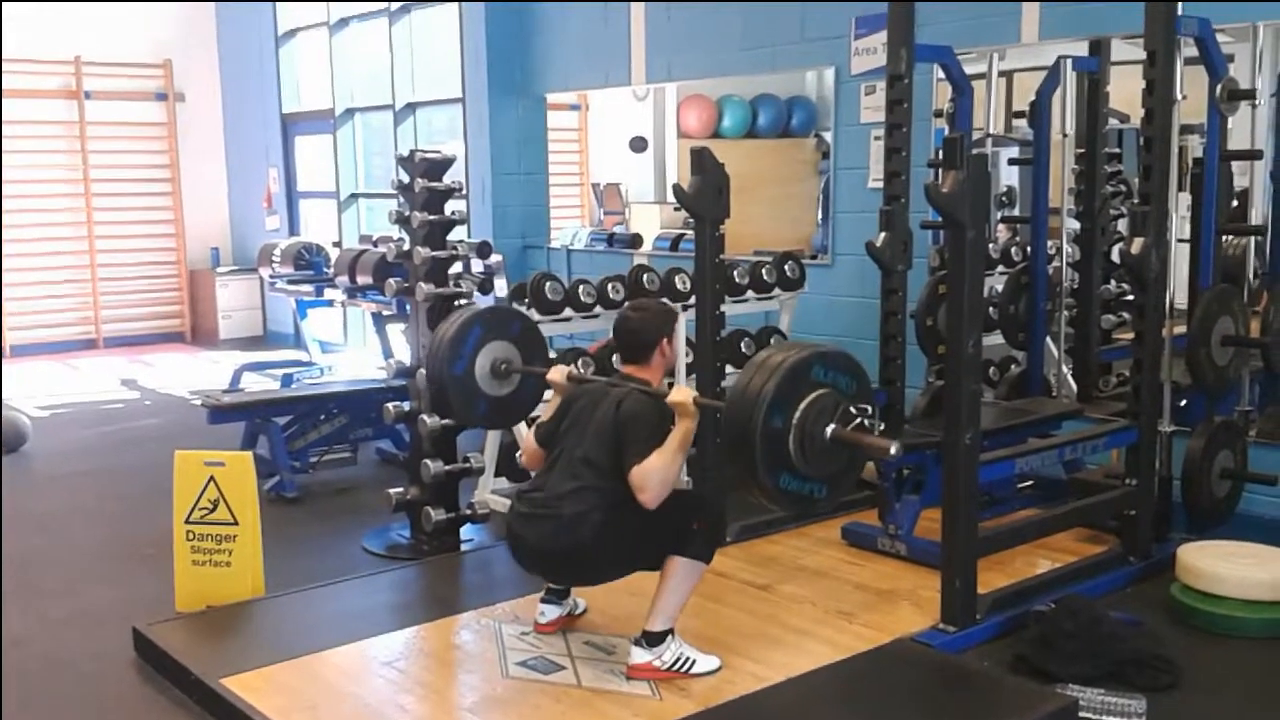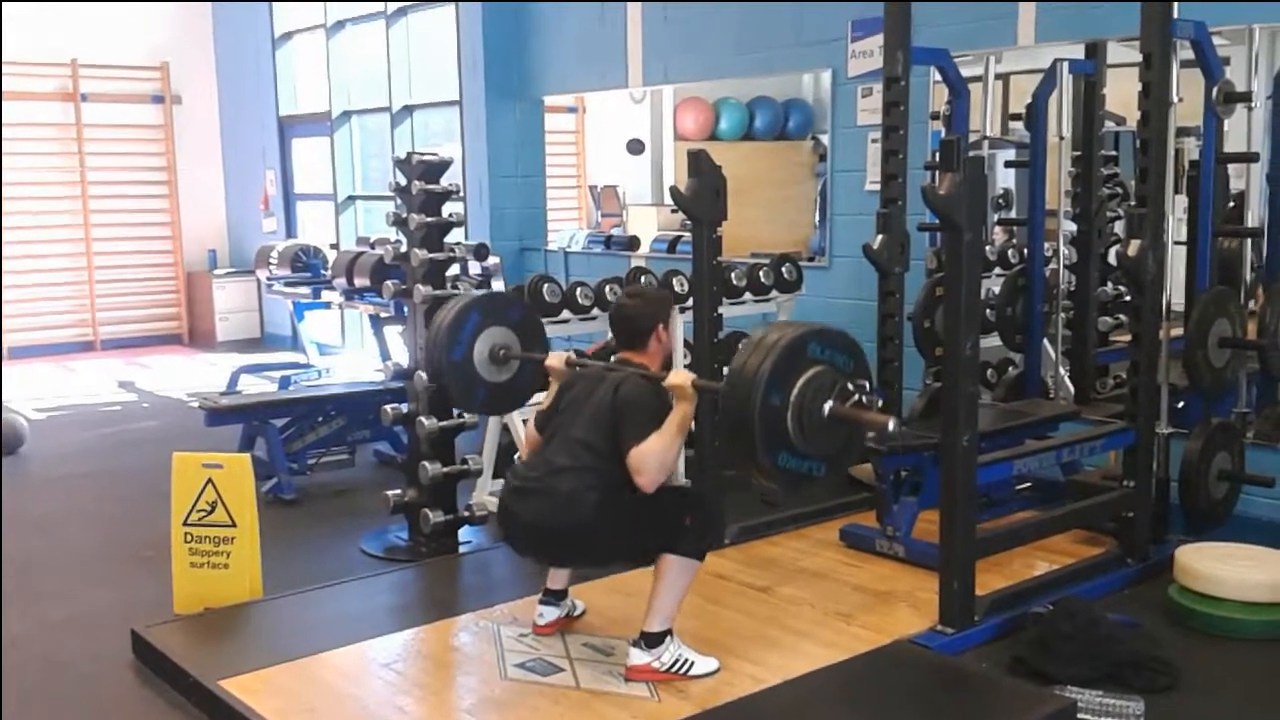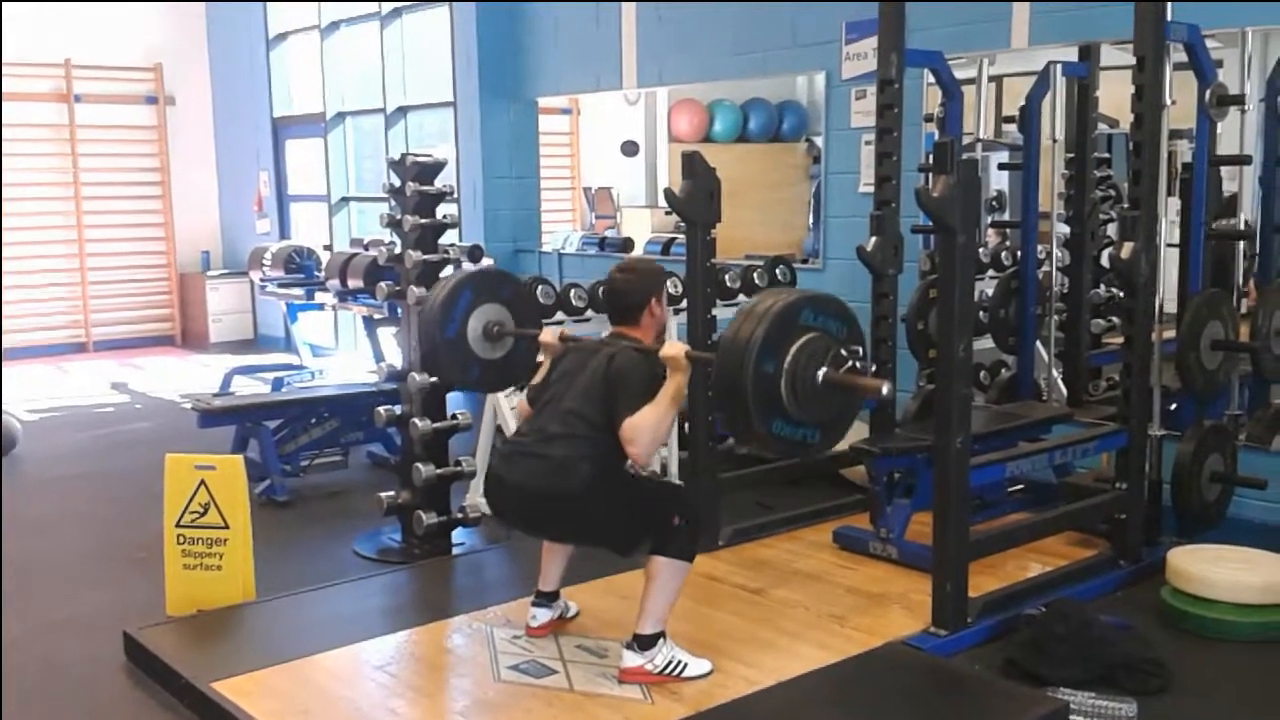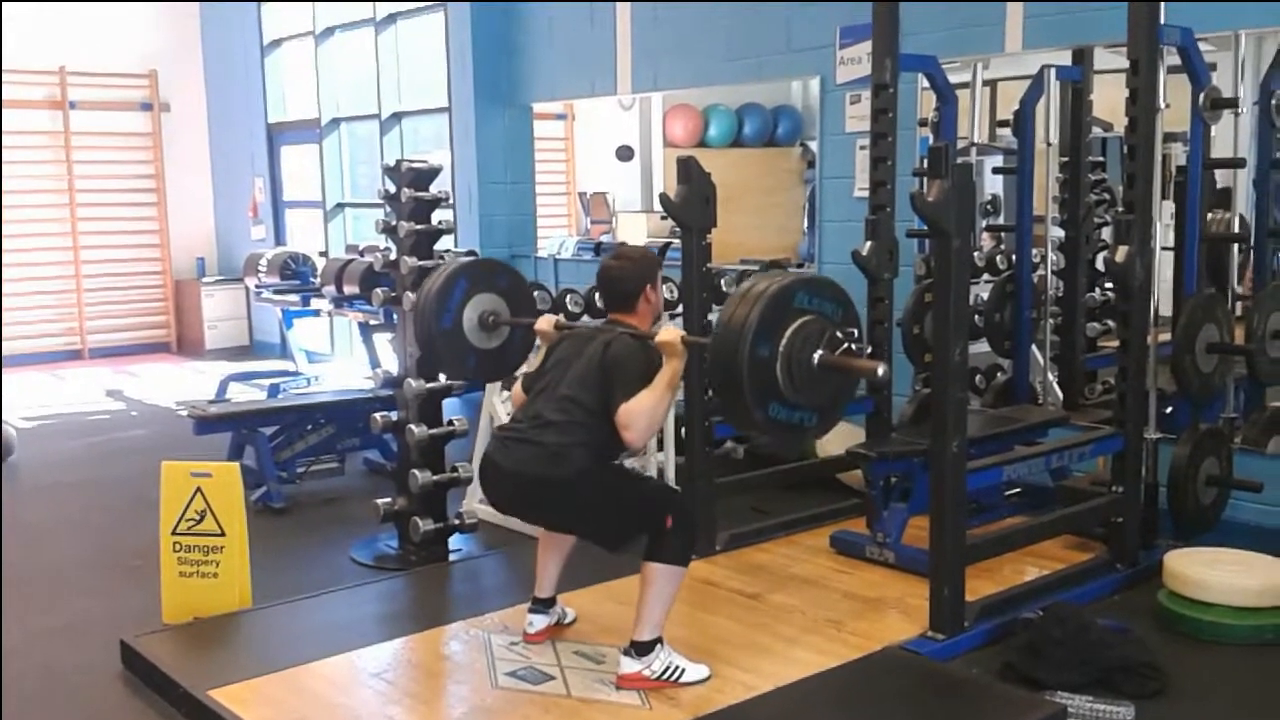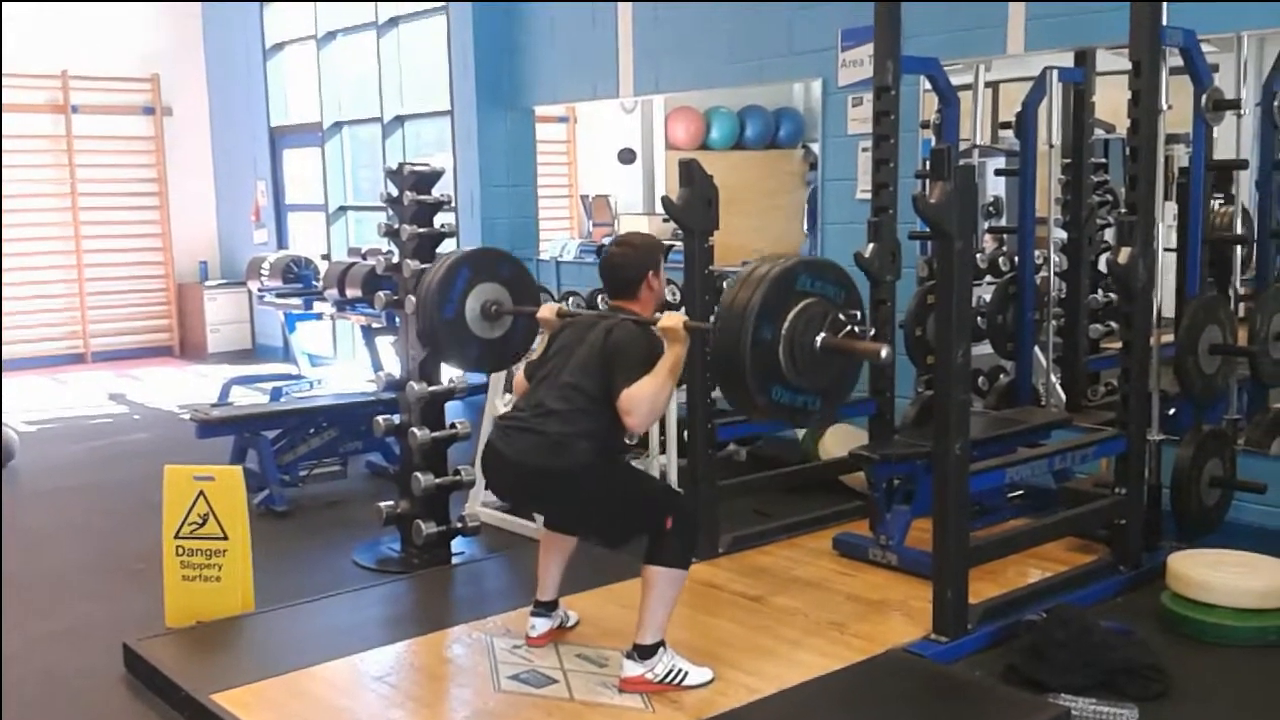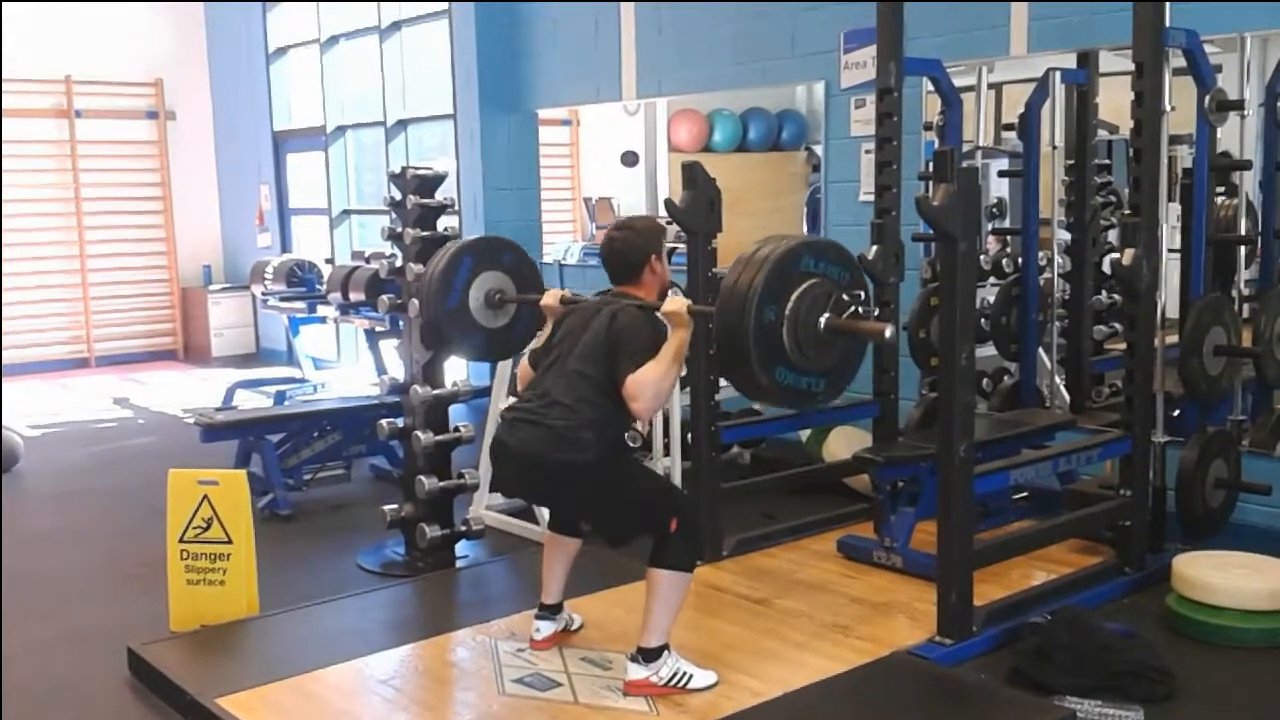
dt=0.2s
person 1, frame 1
left shoulder: (585, 393)
right shoulder: (644, 407)
left elbow: (530, 457)
right elbow: (648, 493)
right wrist: (686, 423)
left hip: (522, 535)
right hip: (570, 546)
right knee: (700, 518)
left ankle: (554, 604)
right ankle: (653, 647)
person 1, frame 2
left shoulder: (582, 378)
right shoulder: (643, 391)
right elbow: (646, 476)
right wrist: (683, 407)
left hip: (515, 517)
right hip: (559, 526)
right knee: (691, 515)
left ankle: (552, 605)
right ankle: (652, 649)
person 1, frame 3
left shoulder: (577, 352)
right shoulder: (638, 363)
right elbow: (639, 448)
right wrist: (677, 379)
left hip: (502, 485)
right hip: (548, 493)
right knee: (677, 514)
left ankle: (545, 606)
right ankle: (645, 650)
person 1, frame 4
left shoulder: (573, 339)
right shoulder: (635, 350)
right elbow: (634, 432)
right wrist: (673, 364)
left hip: (497, 470)
right hip: (544, 477)
left knee: (569, 494)
right knee: (673, 517)
left ankle: (542, 611)
right ankle: (643, 656)
person 1, frame 5
left shoulder: (575, 326)
right shoulder: (636, 337)
right elbow: (636, 417)
right wrist: (675, 349)
left hip: (500, 458)
right hip: (549, 465)
left knee: (572, 493)
right knee: (674, 519)
left ankle: (544, 614)
right ankle: (646, 660)
person 1, frame 6
left shoulder: (579, 312)
right shoulder: (639, 322)
left elbow: (525, 380)
right elbow: (642, 402)
right wrist: (680, 334)
left hip: (508, 449)
right hip: (559, 455)
left knee: (573, 497)
right knee: (678, 522)
left ankle: (549, 618)
right ankle: (650, 663)
